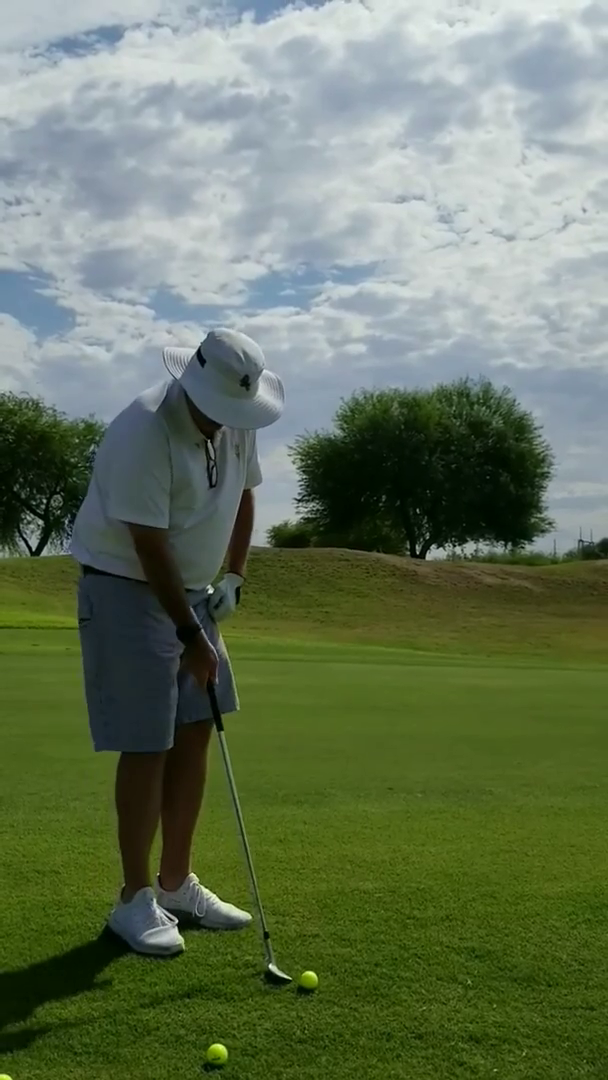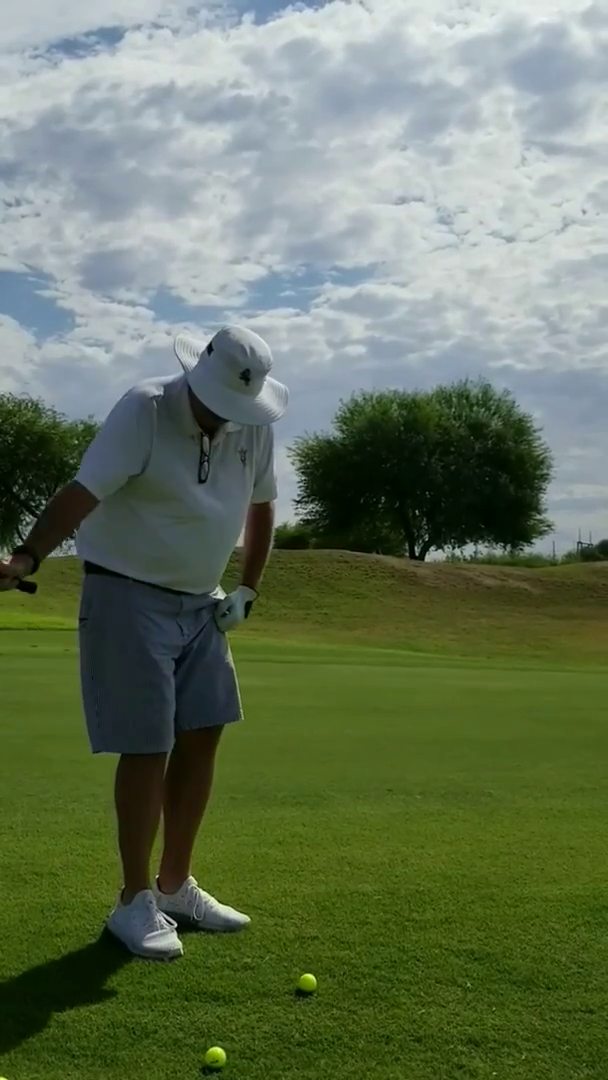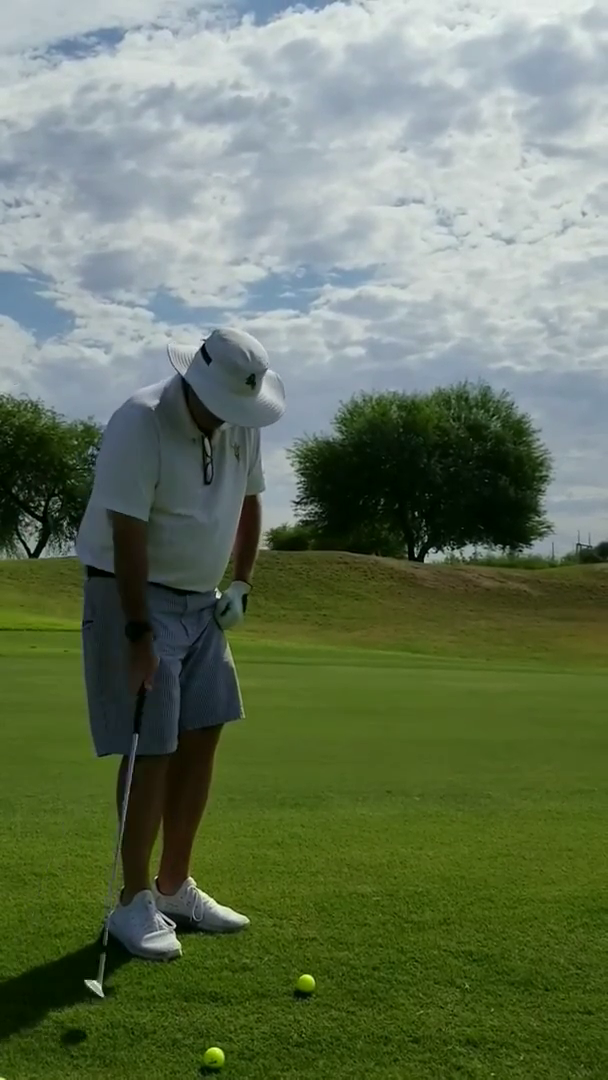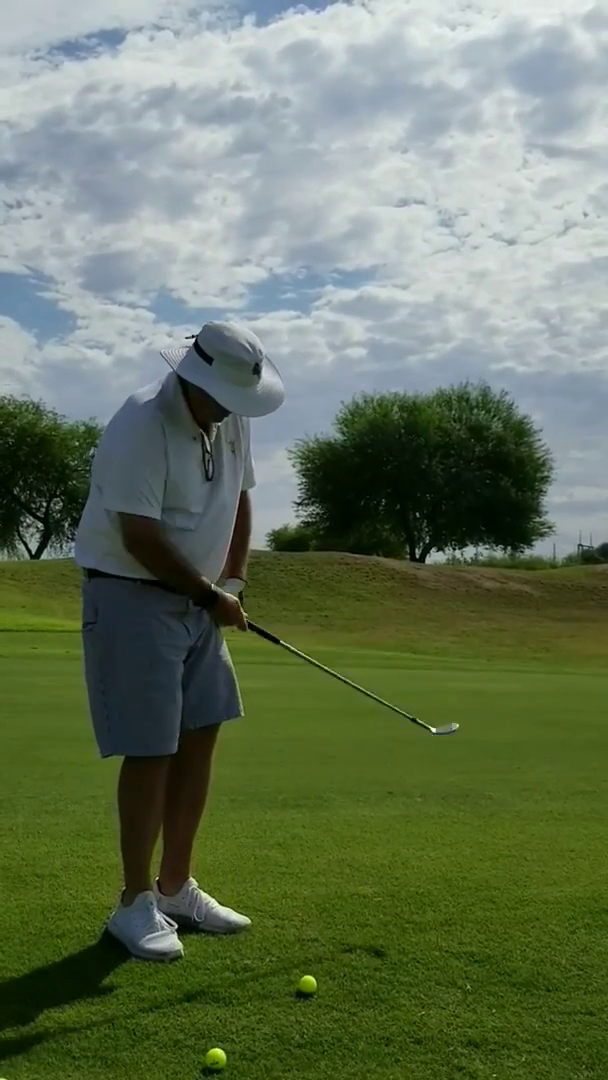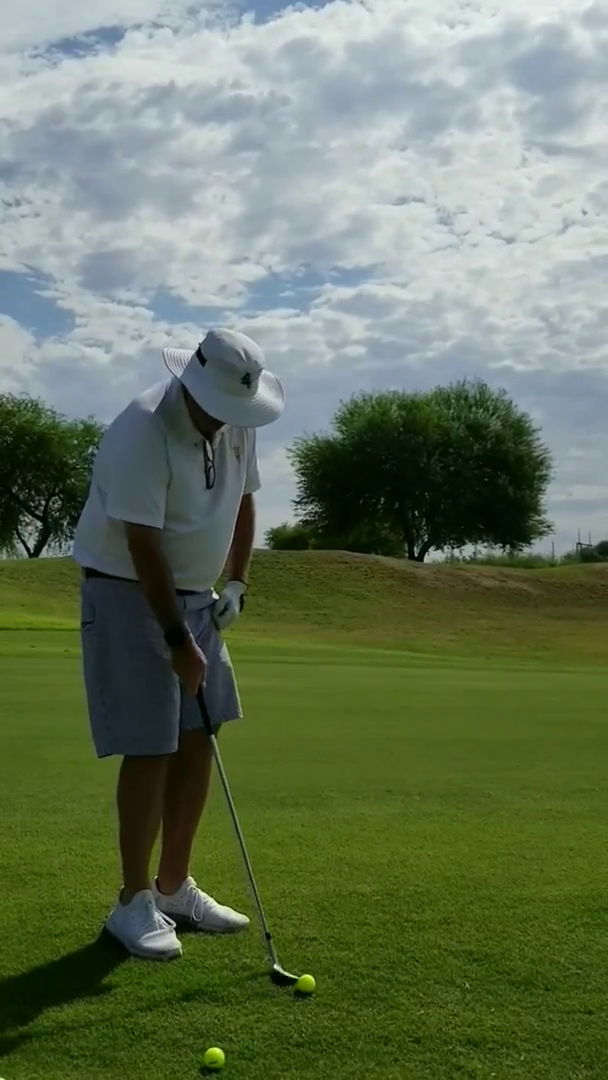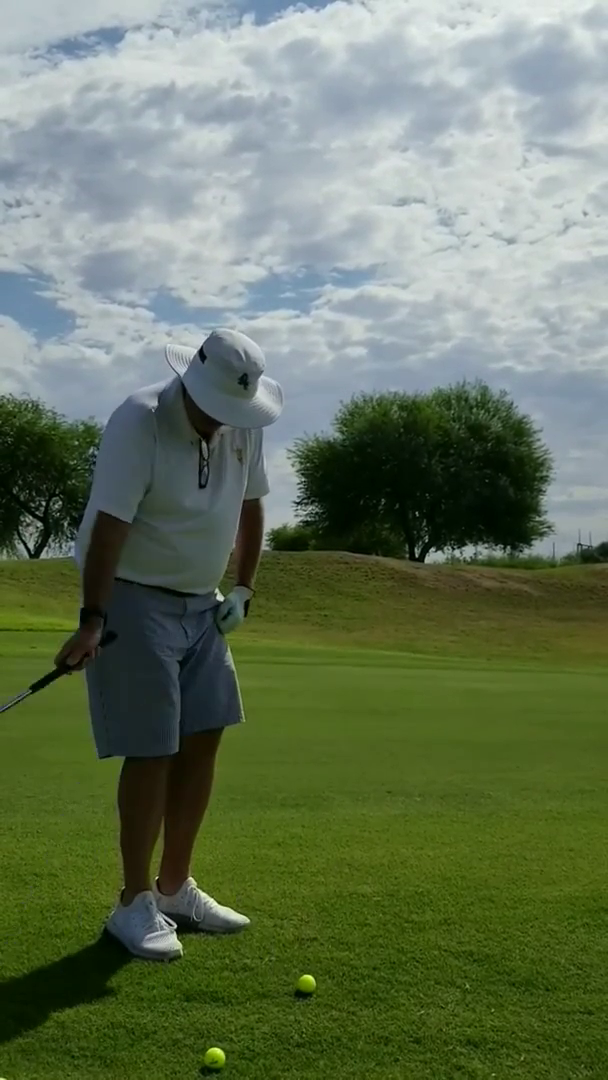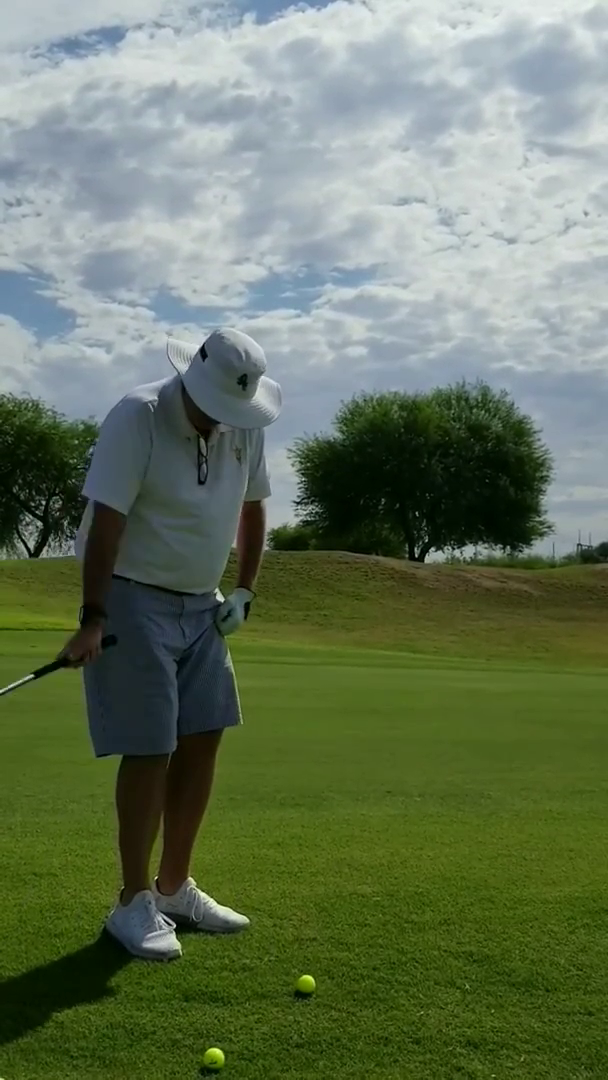
dt=0.7s
person 1, frame 1
left shoulder: (238, 420)
right shoulder: (143, 429)
left elbow: (242, 495)
right elbow: (149, 545)
left wrist: (232, 579)
right wrist: (191, 636)
left hip: (190, 592)
right hip: (127, 589)
left knee: (193, 735)
right knee: (147, 746)
left ankle: (176, 884)
right ankle: (135, 897)
person 1, frame 2
left shoulder: (254, 426)
right shoulder: (141, 412)
left elbow: (261, 507)
right elbow: (81, 494)
left wrist: (247, 591)
left hip: (200, 602)
right hip: (128, 595)
left knee: (201, 739)
right knee: (146, 749)
left ankle: (175, 886)
right ankle: (134, 900)
person 1, frame 3
left shoulder: (241, 423)
right shoulder: (139, 423)
left elbow: (248, 502)
right elbow: (127, 537)
left wrist: (241, 586)
right wrist: (139, 635)
left hip: (199, 600)
right hip: (133, 600)
left knee: (200, 739)
right knee: (150, 750)
left ankle: (175, 887)
right ankle: (134, 901)
person 1, frame 4
left shoulder: (230, 419)
right shoulder: (140, 425)
left elbow: (238, 500)
right elbow: (141, 538)
left wrist: (232, 584)
right wrist: (210, 597)
left hip: (194, 600)
right hip: (131, 598)
left knee: (198, 740)
right knee: (151, 751)
left ankle: (176, 888)
right ankle: (135, 903)
person 1, frame 5
left shoulder: (237, 423)
right shoulder: (141, 431)
left elbow: (242, 501)
right elbow: (144, 546)
left wrist: (236, 585)
right wrist: (178, 639)
left hip: (194, 597)
right hip: (127, 595)
left knee: (198, 741)
right knee: (149, 750)
left ankle: (174, 887)
right ankle: (134, 901)
person 1, frame 6
left shoulder: (243, 426)
right shoulder: (138, 422)
left elbow: (250, 507)
right elbow: (109, 527)
left wrist: (243, 589)
right wrist: (92, 620)
left hip: (201, 602)
right hip: (133, 601)
left knee: (202, 741)
right knee: (152, 751)
left ankle: (175, 887)
right ankle: (136, 901)
person 1, frame 7
left shoulder: (244, 427)
right shoulder: (136, 418)
left elbow: (252, 507)
right elbow: (107, 523)
left wrist: (243, 592)
right wrist: (93, 618)
left hip: (200, 602)
right hip: (132, 600)
left knee: (202, 742)
right knee: (148, 751)
left ankle: (174, 887)
right ankle: (134, 902)
